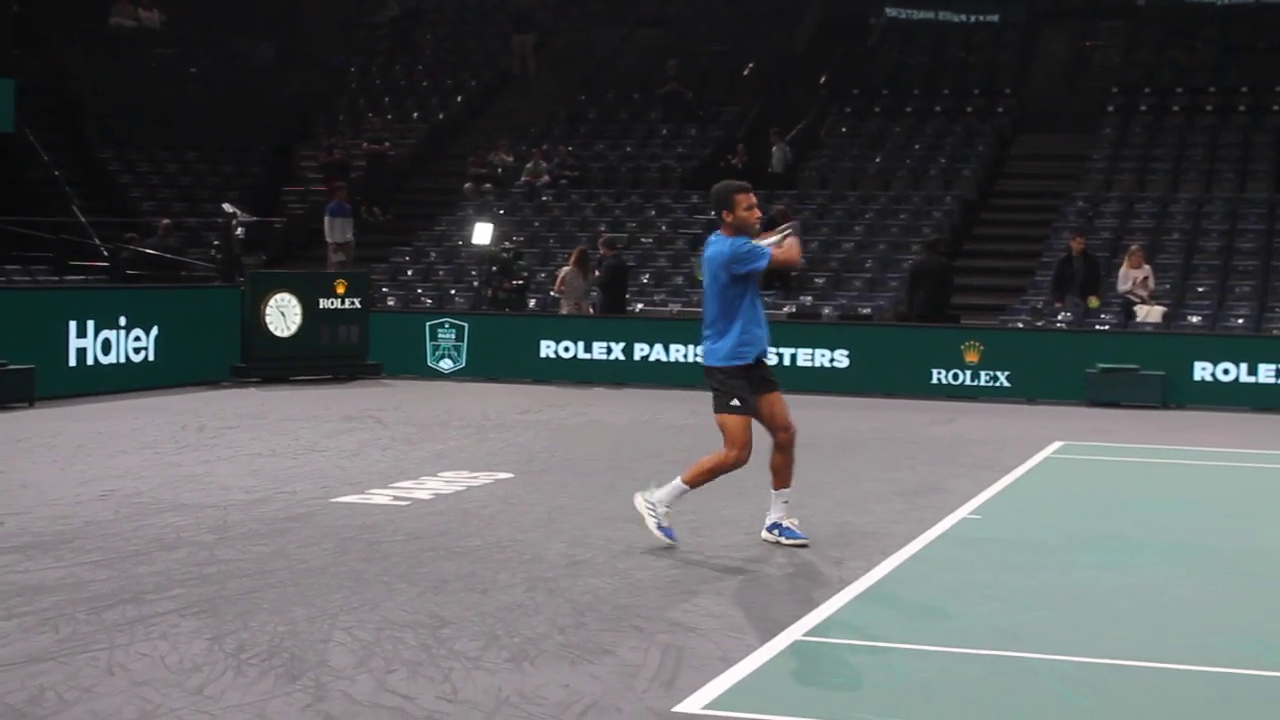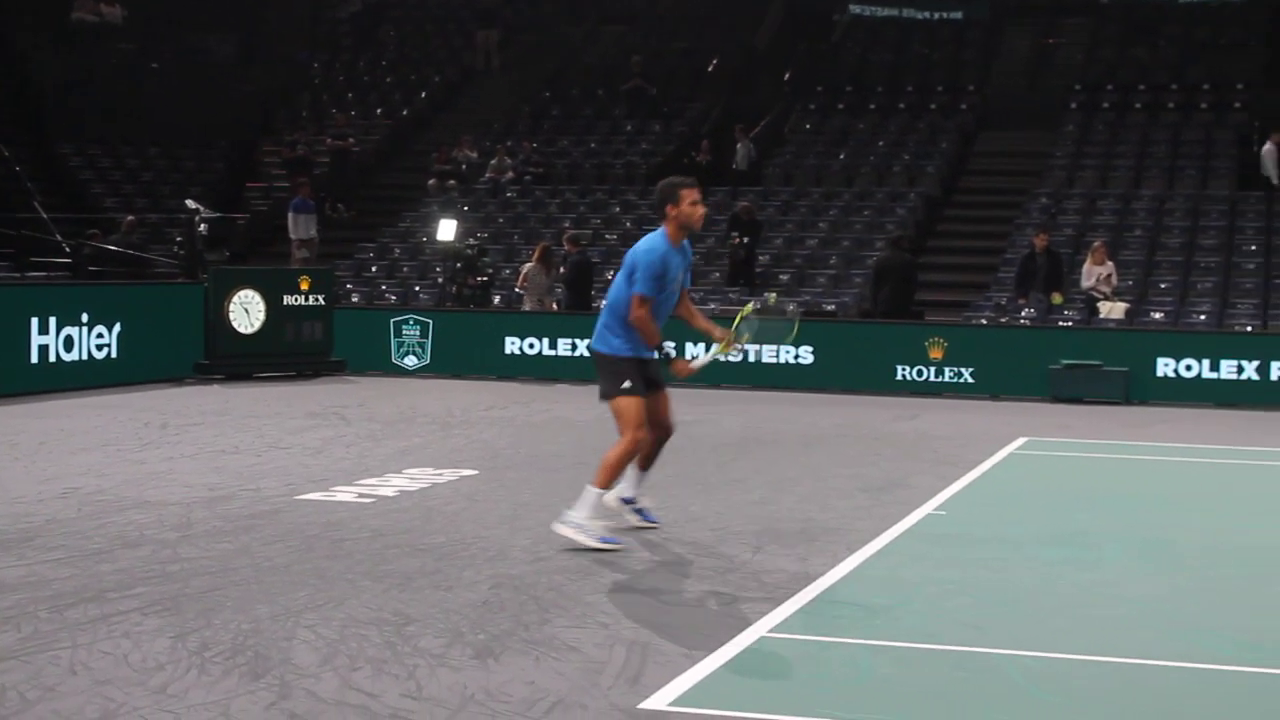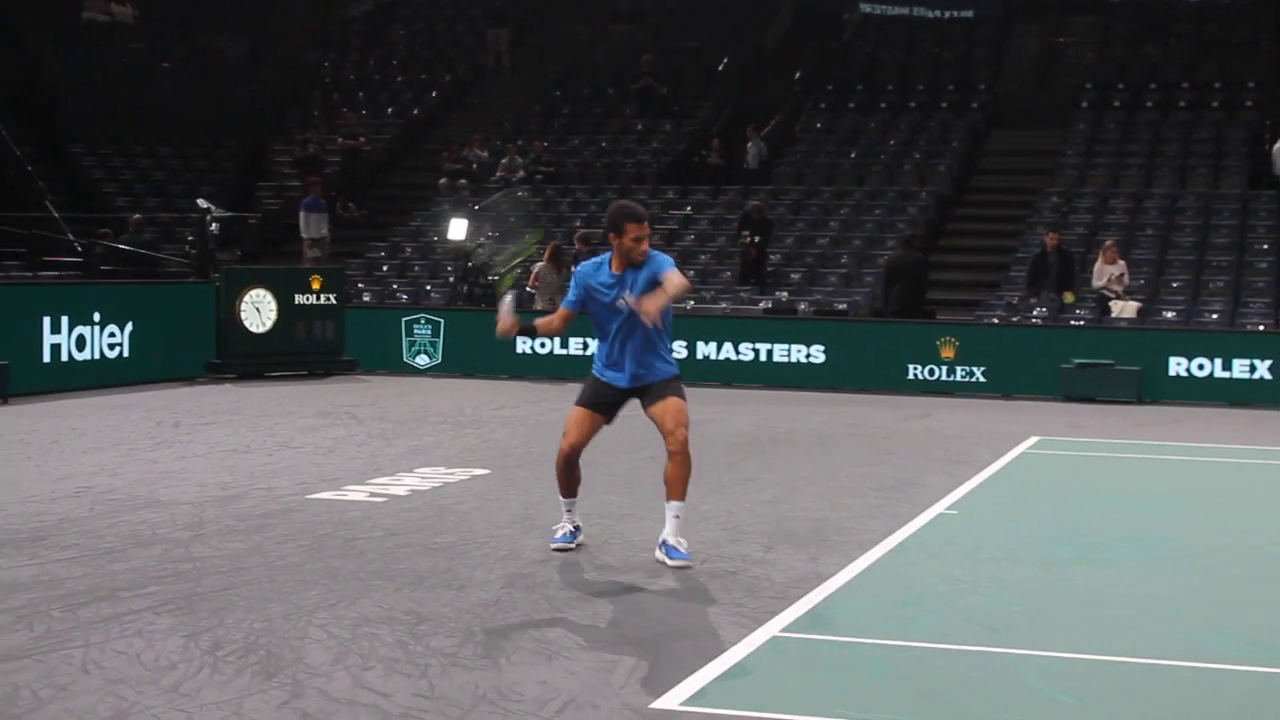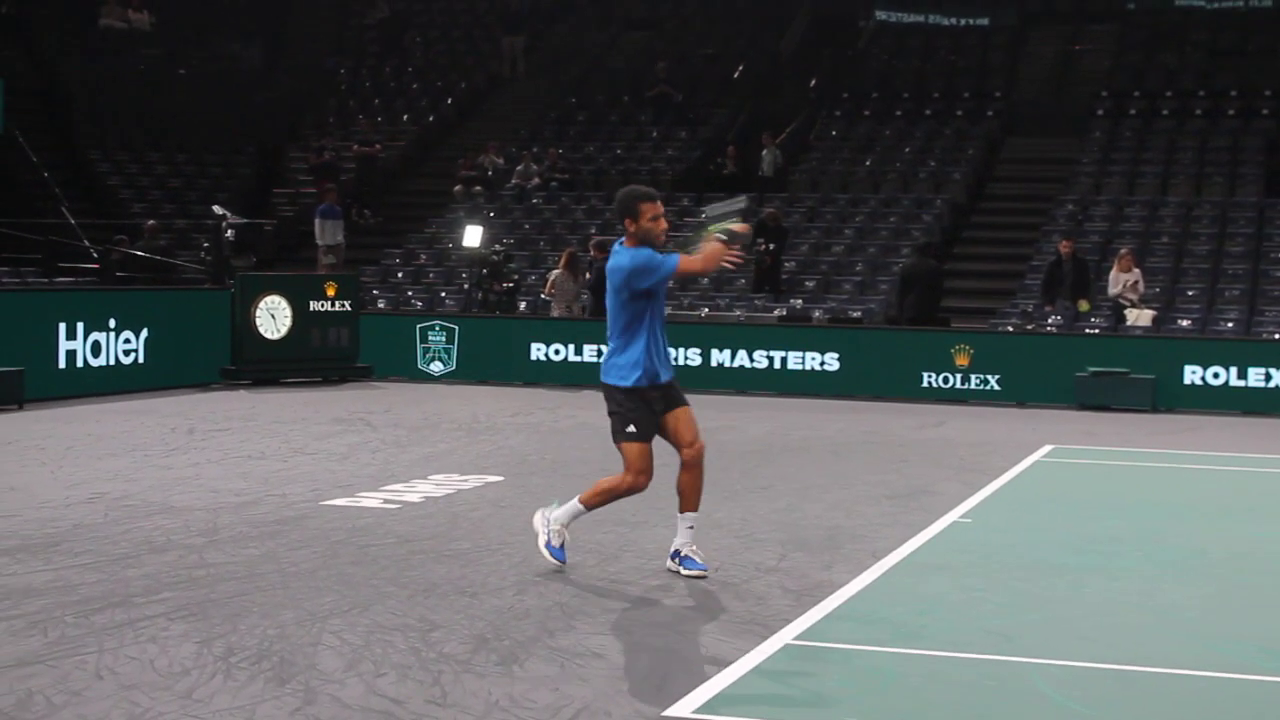
dt=0.5s
person 1, frame 1
left shoulder: (725, 241)
right shoulder: (729, 251)
right elbow: (790, 259)
right wrist: (792, 241)
left hip: (750, 358)
right hip: (727, 363)
left knee: (785, 434)
right knee: (737, 454)
left ankle: (777, 520)
right ankle: (657, 501)
person 1, frame 2
left shoulder: (683, 249)
right shoulder: (650, 252)
left elbow: (681, 303)
right elbow: (639, 313)
left wrist: (716, 332)
right wrist: (670, 359)
left hip: (643, 351)
right hip: (617, 349)
left knee: (662, 428)
right knee: (635, 437)
left ankle: (625, 495)
right ankle: (580, 518)
person 1, frame 3
left shoulder: (656, 262)
right shoulder: (586, 273)
left elbow: (678, 283)
right elbow: (558, 322)
left wrist: (658, 300)
right wrist: (521, 327)
left hip: (658, 374)
right hip: (608, 374)
left knee: (678, 439)
right knee: (568, 448)
left ankle: (671, 536)
right ankle: (569, 521)
person 1, frame 4
left shoulder: (636, 250)
right shoulder: (633, 263)
left elbow: (681, 262)
right elbow: (699, 265)
left wrist: (719, 241)
right wrist: (720, 245)
left hip: (655, 376)
right hip: (627, 381)
left knee: (692, 450)
right knee: (636, 478)
left ankle: (683, 549)
right ankle: (555, 520)
